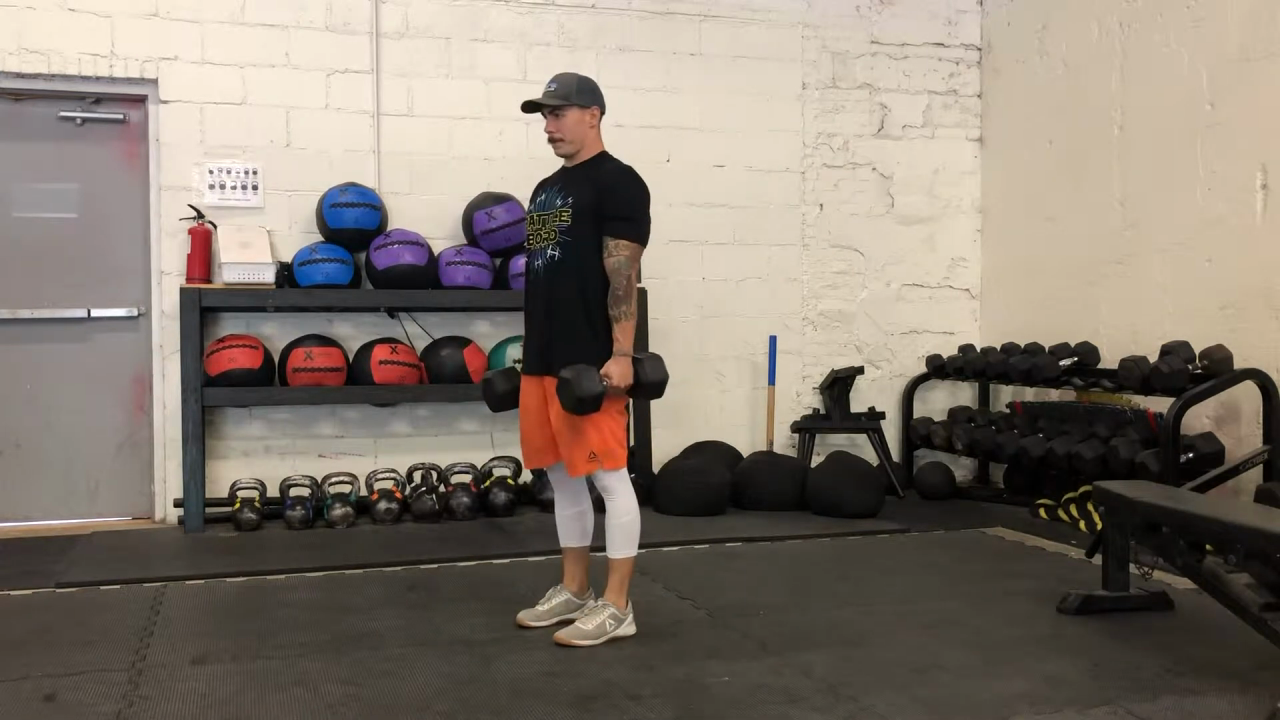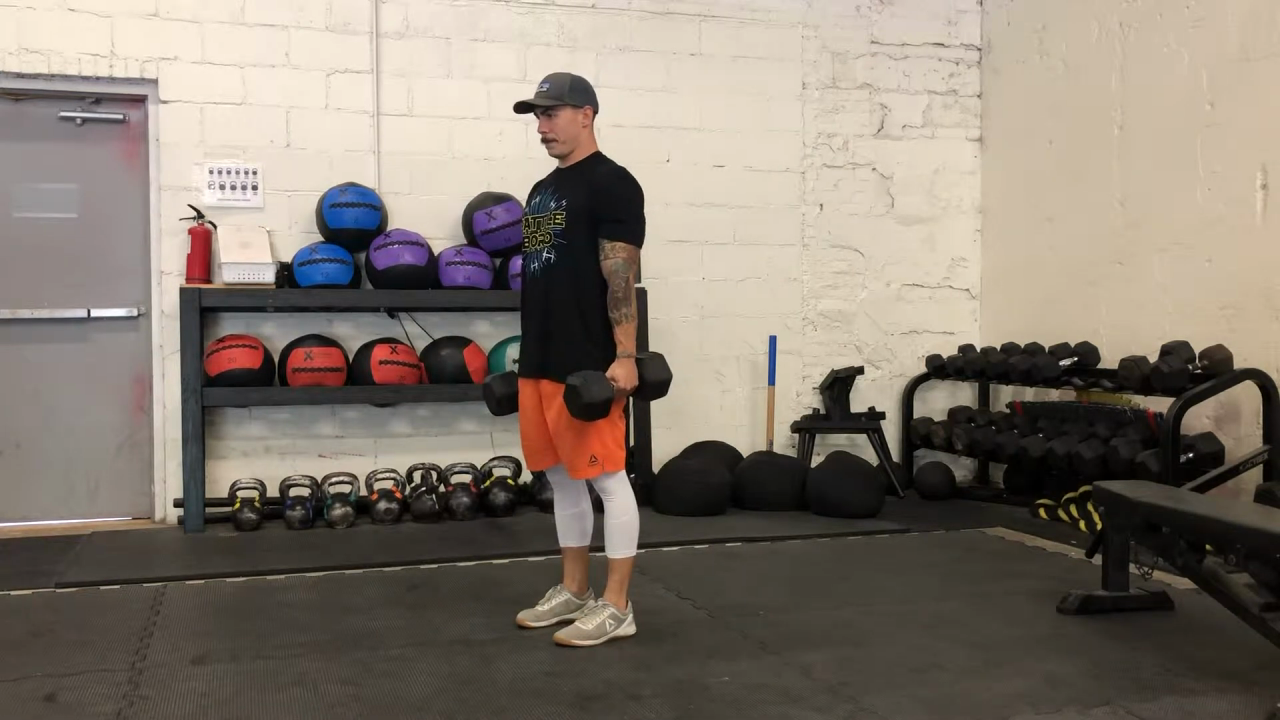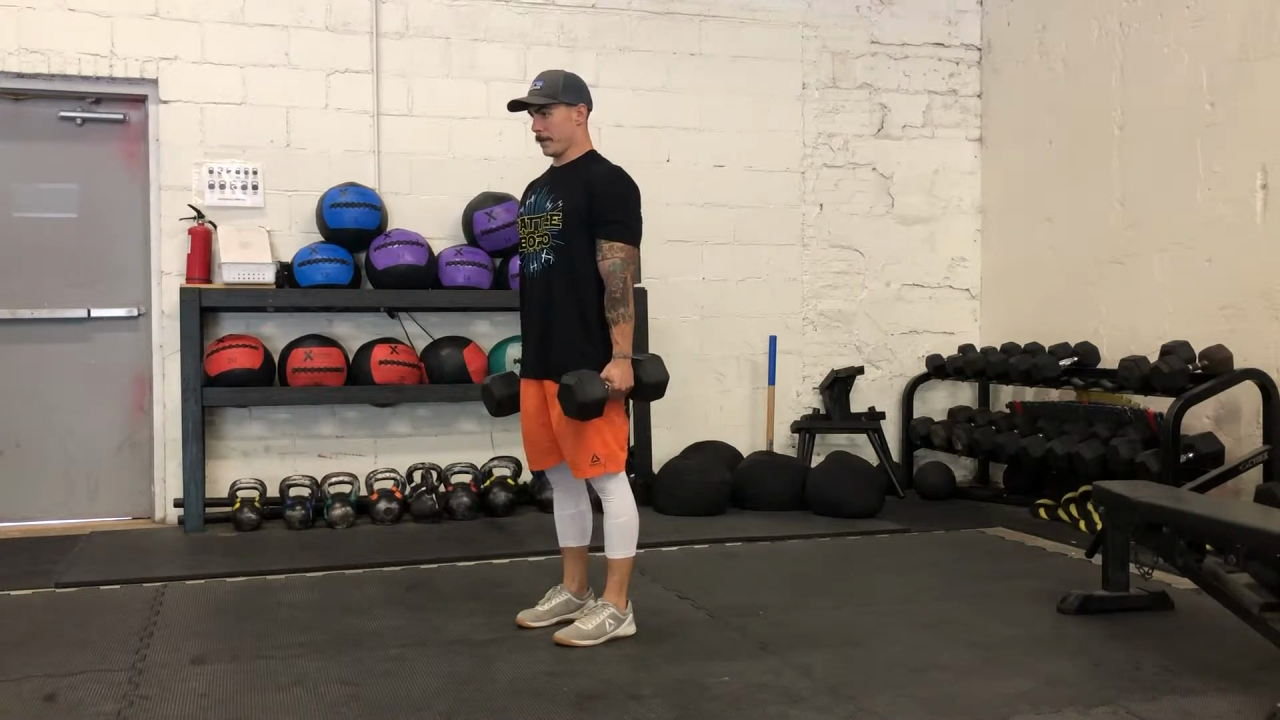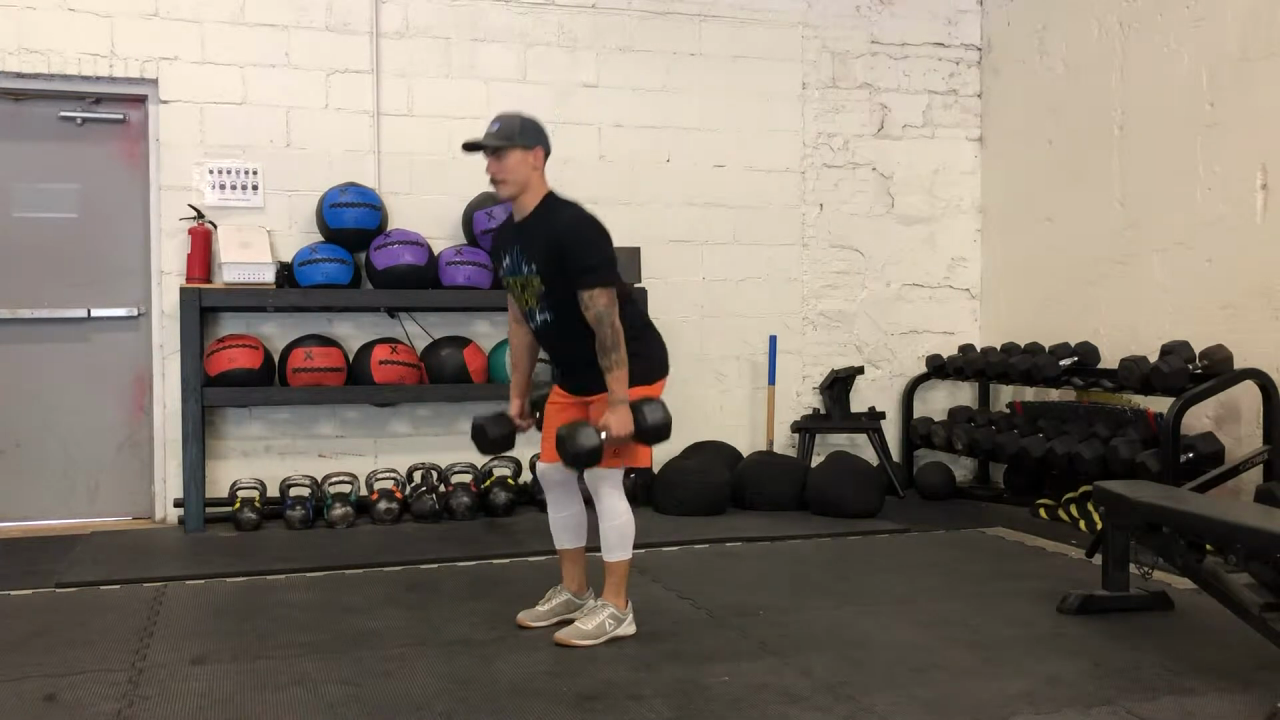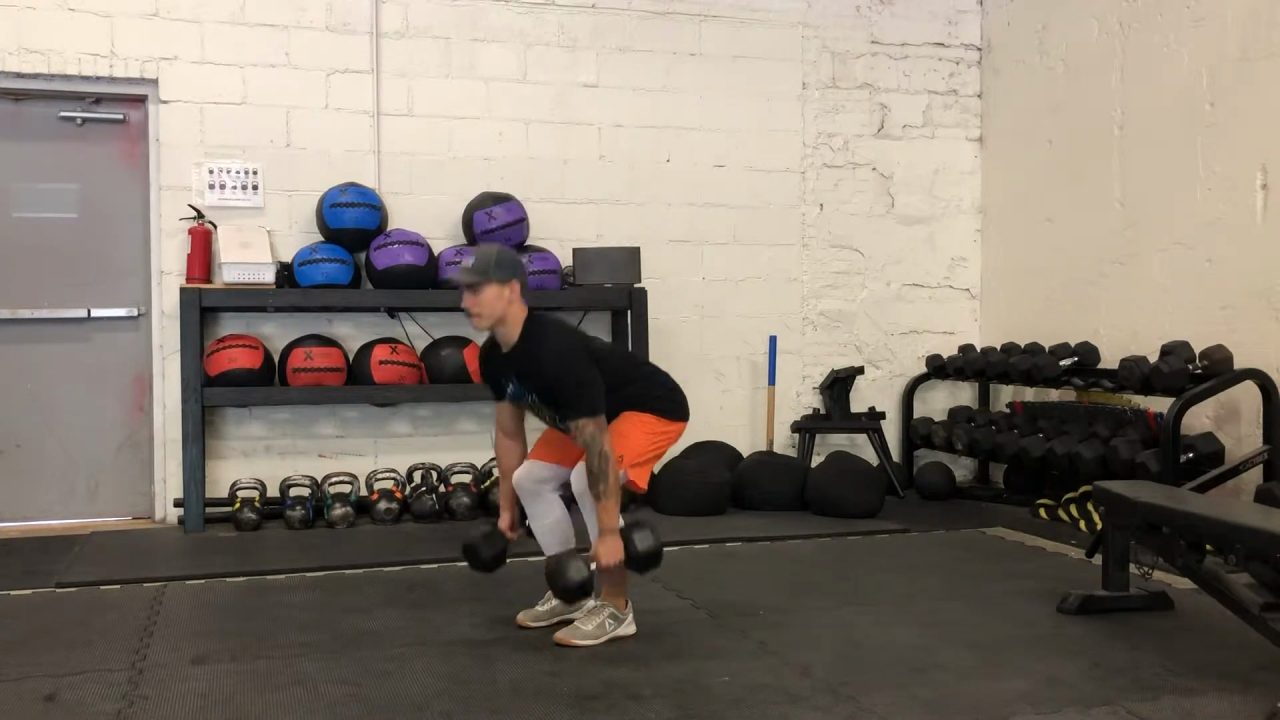
dt=0.5s
person 1, frame 1
left shoulder: (617, 182)
right shoulder: (547, 188)
left elbow: (622, 274)
left wrist: (622, 354)
right wrist: (530, 356)
left hip: (589, 362)
right hip: (542, 361)
left knee: (608, 476)
right knee: (562, 477)
left ankle: (616, 606)
right ankle: (574, 591)
person 1, frame 2
left shoulder: (610, 183)
right shoulder: (542, 190)
left elbow: (621, 276)
left wrist: (625, 357)
right wrist: (528, 358)
left hip: (587, 365)
right hip: (540, 362)
left knee: (606, 477)
right knee: (561, 477)
left ankle: (615, 607)
right ankle: (573, 592)
person 1, frame 3
left shoulder: (606, 182)
right shoulder: (537, 189)
left elbow: (619, 277)
left wrist: (621, 357)
right wrist: (530, 359)
left hip: (589, 365)
right hip: (541, 364)
left knee: (606, 477)
right knee: (562, 478)
left ankle: (616, 607)
right ankle: (573, 591)
person 1, frame 4
left shoulder: (571, 228)
right shoulder: (506, 237)
left elbow: (606, 320)
right elbow: (521, 320)
left wrist: (619, 403)
right wrist: (517, 394)
left hip: (631, 367)
right hip: (574, 373)
left knee: (602, 474)
right knee: (553, 472)
left ankle: (616, 608)
right ankle: (574, 591)
person 1, frame 5
left shoulder: (558, 351)
right shoulder: (495, 356)
left elbow: (597, 447)
right elbow: (509, 434)
left wrist: (609, 534)
right wrist: (506, 507)
left hip: (653, 409)
left knee: (587, 482)
right knee: (530, 480)
left ankle: (614, 608)
